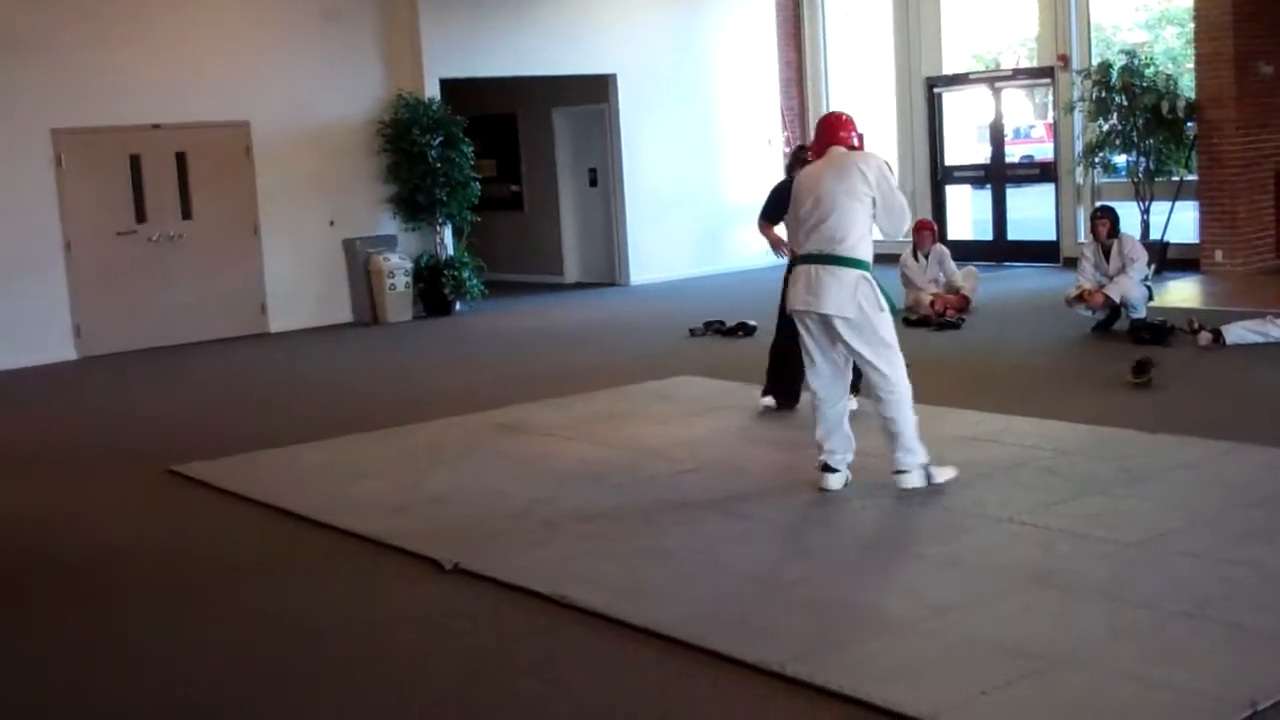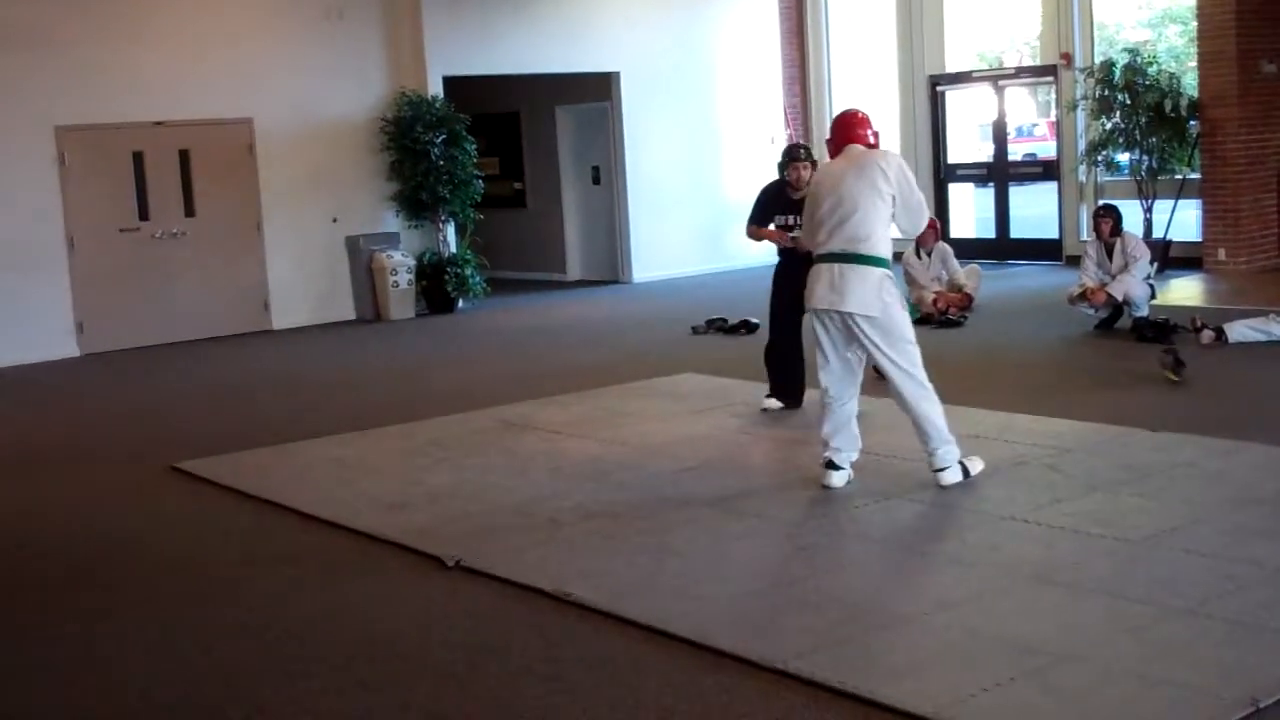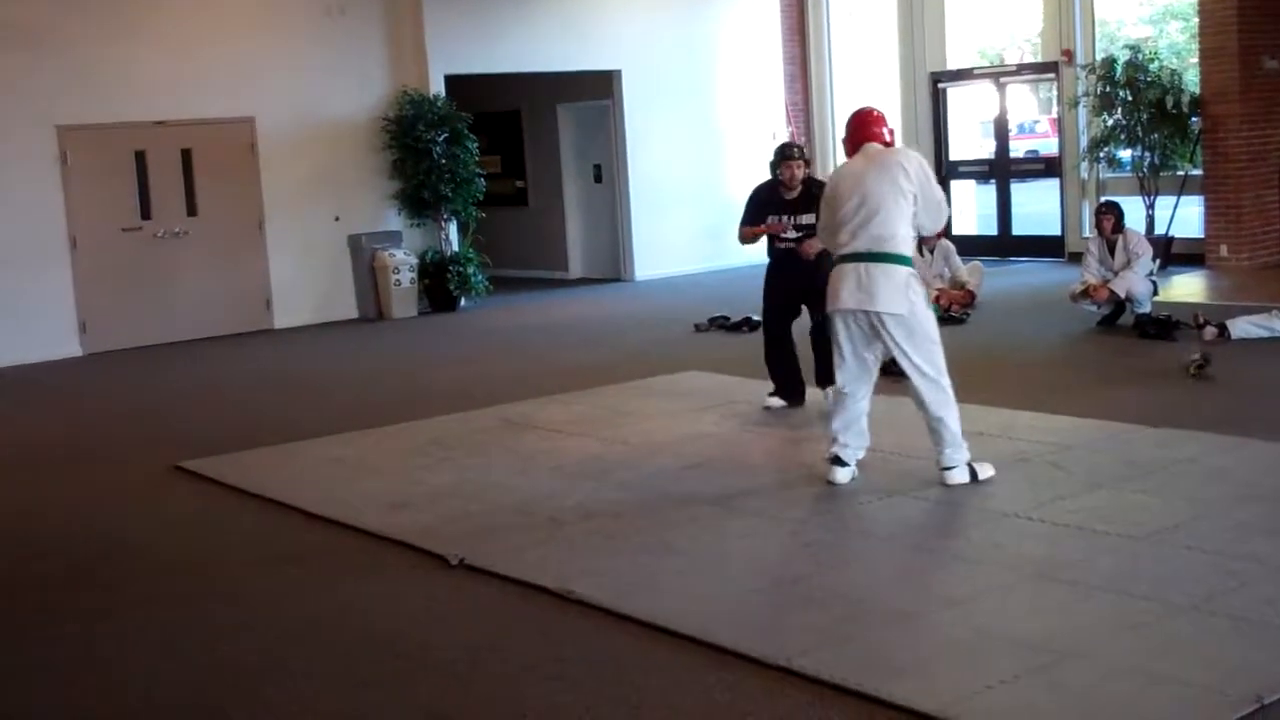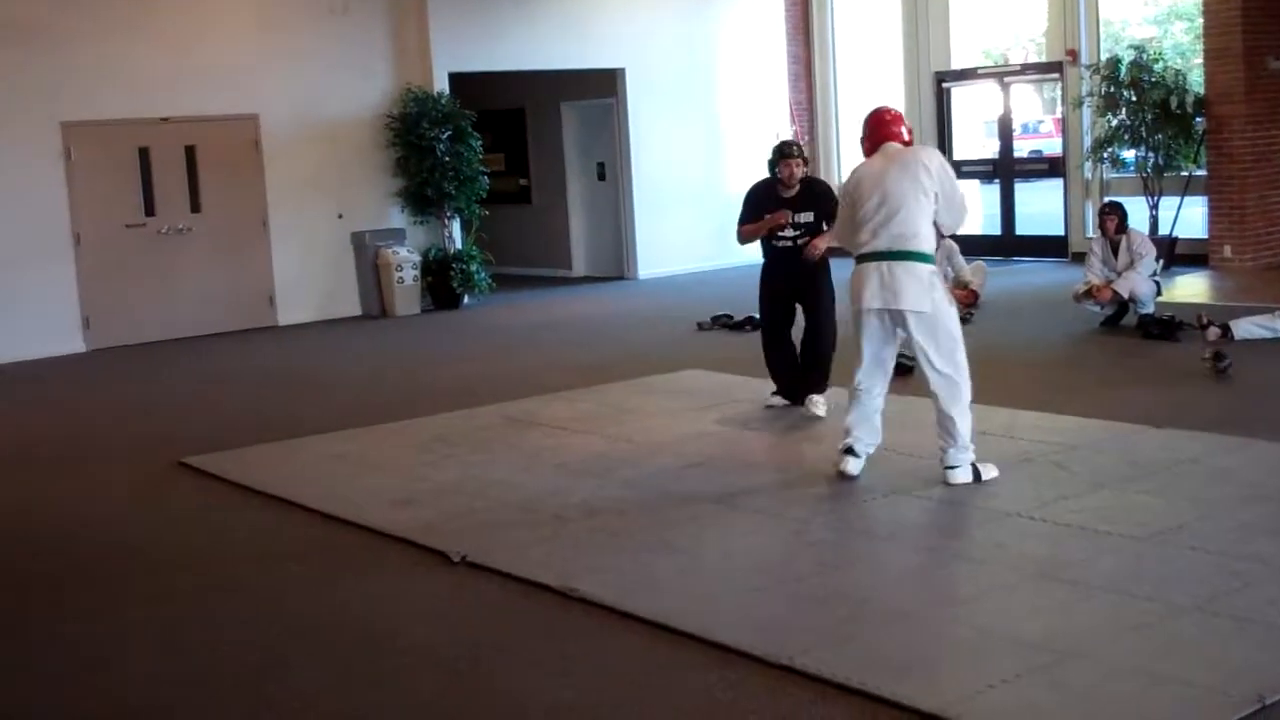
dt=0.1s
person 1, frame 1
left shoulder: (805, 176)
right shoulder: (869, 164)
right elbow: (898, 225)
left hip: (805, 282)
right hip: (847, 282)
left knee: (826, 380)
right knee: (889, 375)
left ankle: (832, 465)
right ankle: (911, 465)
person 1, frame 2
left shoulder: (821, 175)
right shoulder: (888, 162)
left elbow: (810, 238)
right elbow: (916, 223)
left hip: (825, 281)
right hip: (869, 281)
left knee: (837, 379)
right knee: (909, 375)
left ankle: (836, 461)
right ankle: (946, 462)
person 1, frame 3
left shoulder: (840, 176)
right shoulder: (908, 160)
left elbow: (828, 237)
right elbow: (935, 221)
left hip: (846, 280)
right hip: (894, 279)
left knee: (852, 376)
right knee: (930, 374)
left ankle: (842, 460)
right ankle: (955, 462)
person 1, frame 4
left shoulder: (859, 175)
right shoulder: (927, 158)
left elbow: (844, 237)
right elbow: (954, 219)
left hip: (869, 278)
right hip: (916, 277)
left knee: (870, 372)
right knee: (948, 372)
left ankle: (854, 450)
right ankle: (958, 462)
person 2, frame 1
right shoulder: (784, 191)
right elbow: (764, 222)
right wrist: (772, 238)
right knee: (788, 329)
left ankle: (847, 390)
right ankle: (779, 393)
person 2, frame 2
right shoulder: (771, 194)
right elbow: (753, 230)
right wrist: (768, 234)
right hip: (788, 270)
right knee: (782, 332)
right ankle: (784, 392)
person 2, frame 3
left shoulder: (818, 190)
right shoulder: (763, 194)
right elbow: (743, 236)
left wrist: (819, 241)
right wrist: (765, 229)
left hip: (817, 268)
right hip: (781, 270)
left knee: (824, 326)
right knee: (776, 329)
left ankle: (830, 383)
right ankle: (788, 391)
person 2, frame 4
left shoulder: (818, 190)
right shoulder: (759, 193)
right elbow: (742, 235)
left wrist: (824, 240)
right wrist: (767, 224)
left hip: (814, 268)
right hip: (776, 271)
left knee: (821, 330)
right knee: (773, 332)
left ankle: (815, 390)
right ankle: (789, 390)
